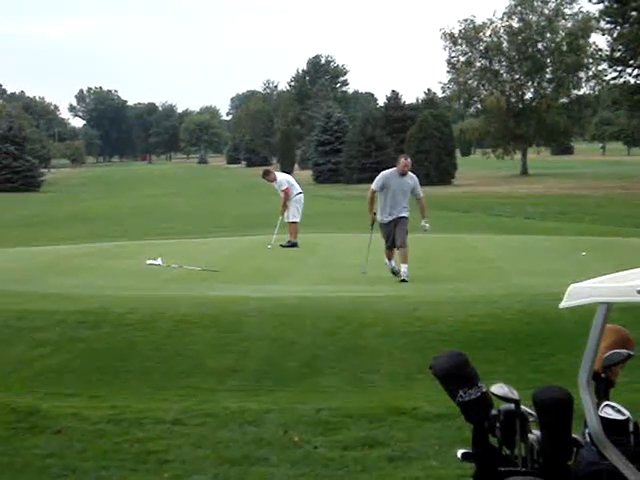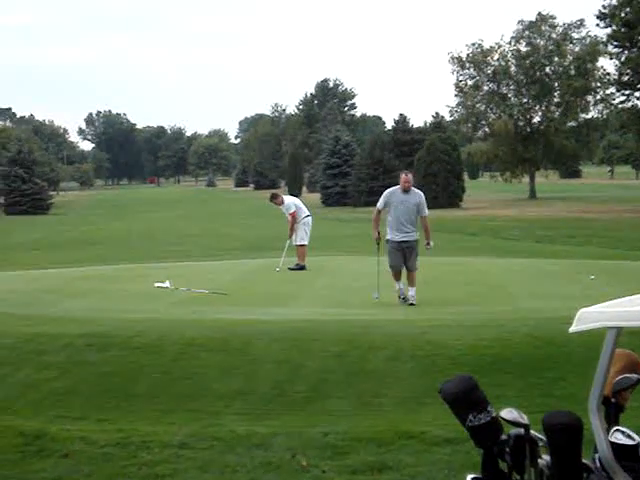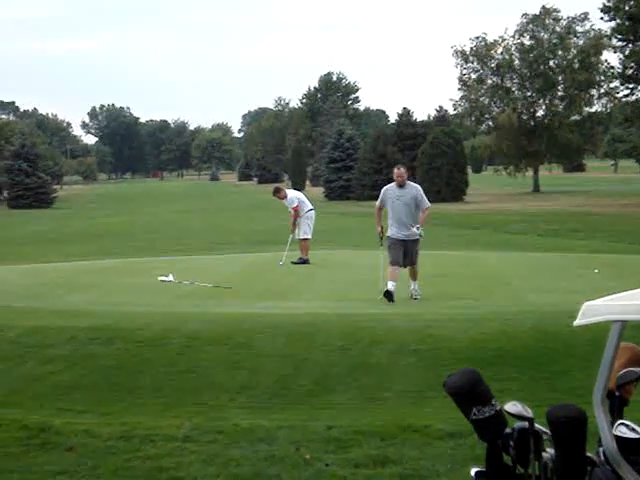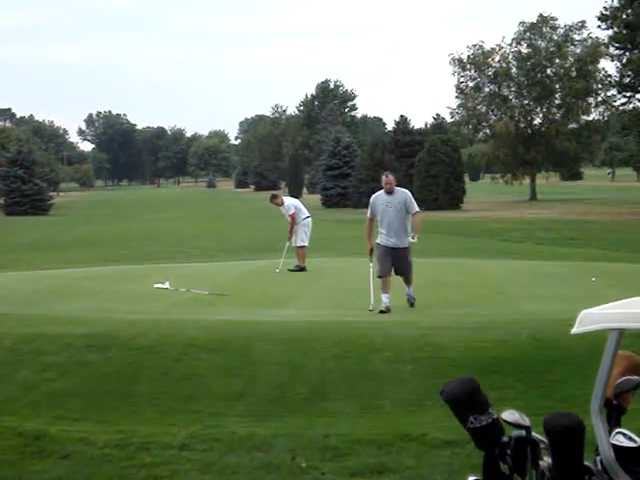
dt=0.2s
person 1, frame 1
left shoulder: (413, 179)
right shoulder: (385, 175)
left elbow: (420, 199)
right elbow: (371, 192)
left wrist: (424, 219)
right wrist: (371, 213)
left hip: (401, 215)
right hip: (386, 217)
left knee: (401, 242)
right knee: (390, 245)
left ankle: (404, 272)
right ankle: (390, 263)
person 1, frame 2
left shoulder: (419, 195)
right shoulder: (389, 193)
left elbow: (424, 218)
right elbow: (378, 211)
left wrist: (428, 239)
right wrist: (375, 231)
left hip: (411, 237)
right hip: (393, 237)
left knee: (411, 267)
right knee: (395, 267)
left ankle: (412, 294)
right ankle: (400, 288)
person 1, frame 3
left shoulder: (416, 189)
right shoulder: (386, 190)
left elbow: (425, 209)
right elbow: (379, 207)
left wrist: (419, 226)
right wrist: (379, 226)
left hip: (412, 234)
right hip: (393, 234)
left knee: (412, 263)
right knee: (394, 262)
left ankle: (414, 288)
right ankle: (390, 289)
person 1, frame 4
left shoulder: (405, 194)
right shoulder: (375, 198)
left elbow: (415, 214)
right elbow: (370, 220)
left wrist: (414, 234)
right wrist: (369, 242)
left hip: (402, 242)
right hip: (383, 242)
left knee: (406, 273)
right knee: (384, 272)
left ankle: (409, 292)
right ankle: (385, 303)
